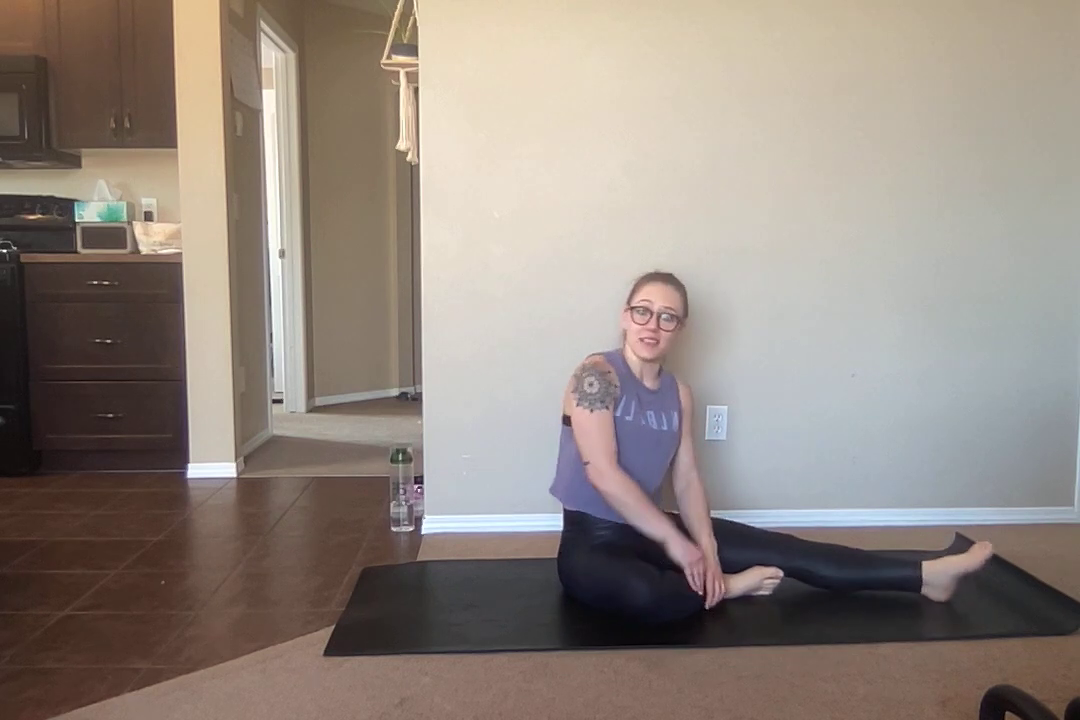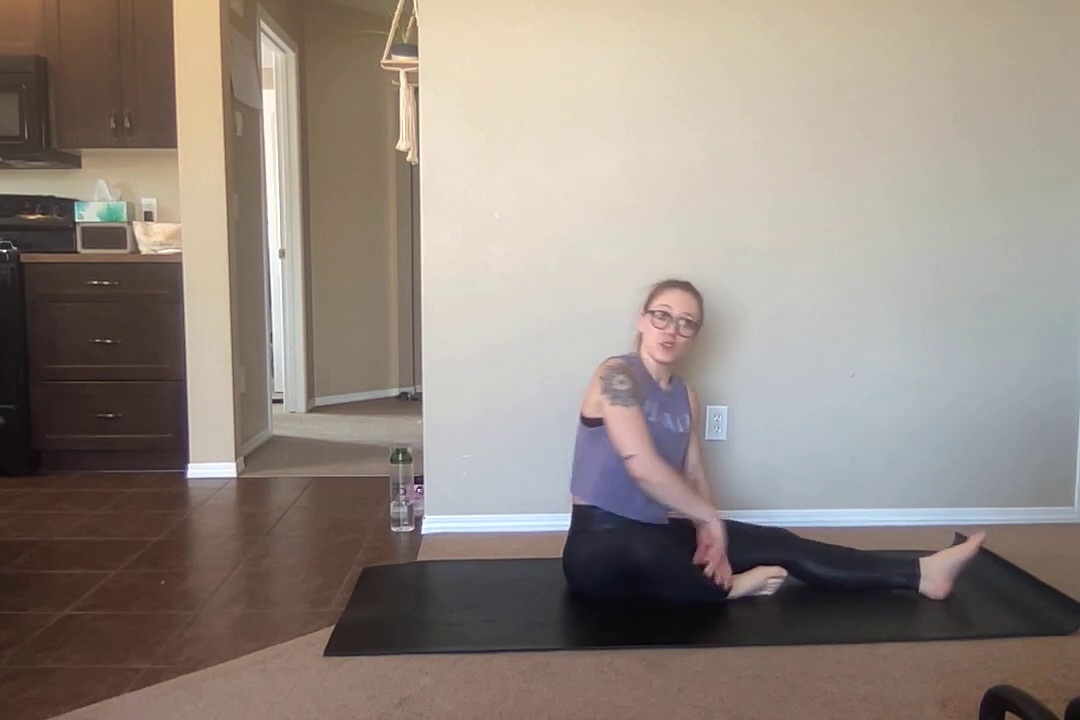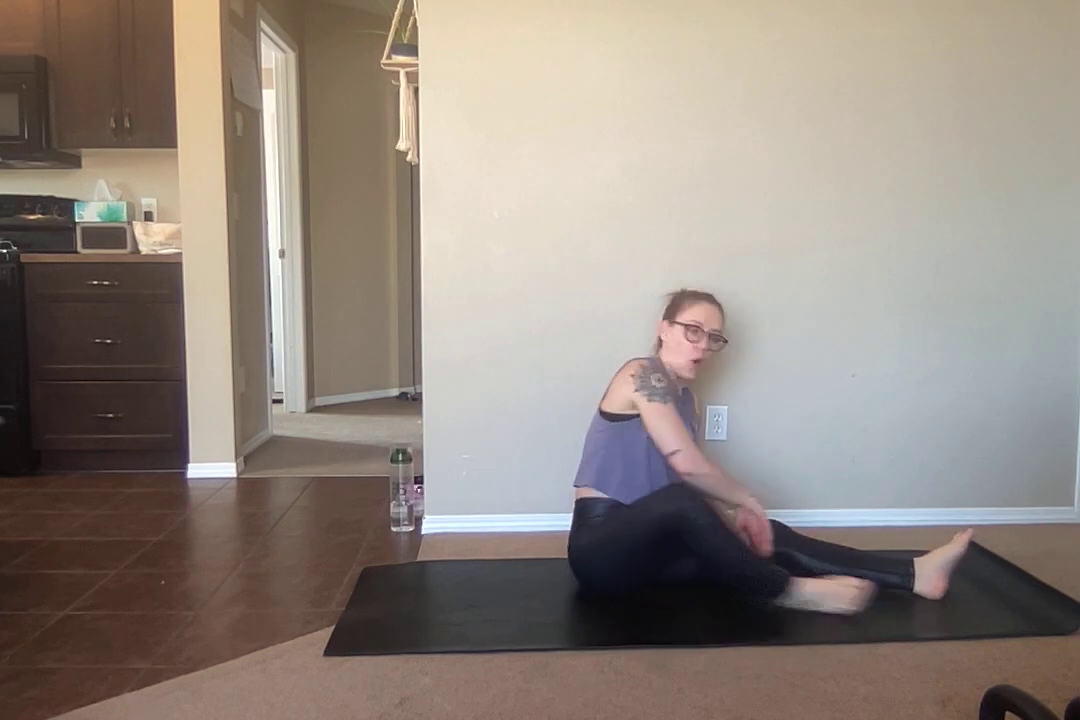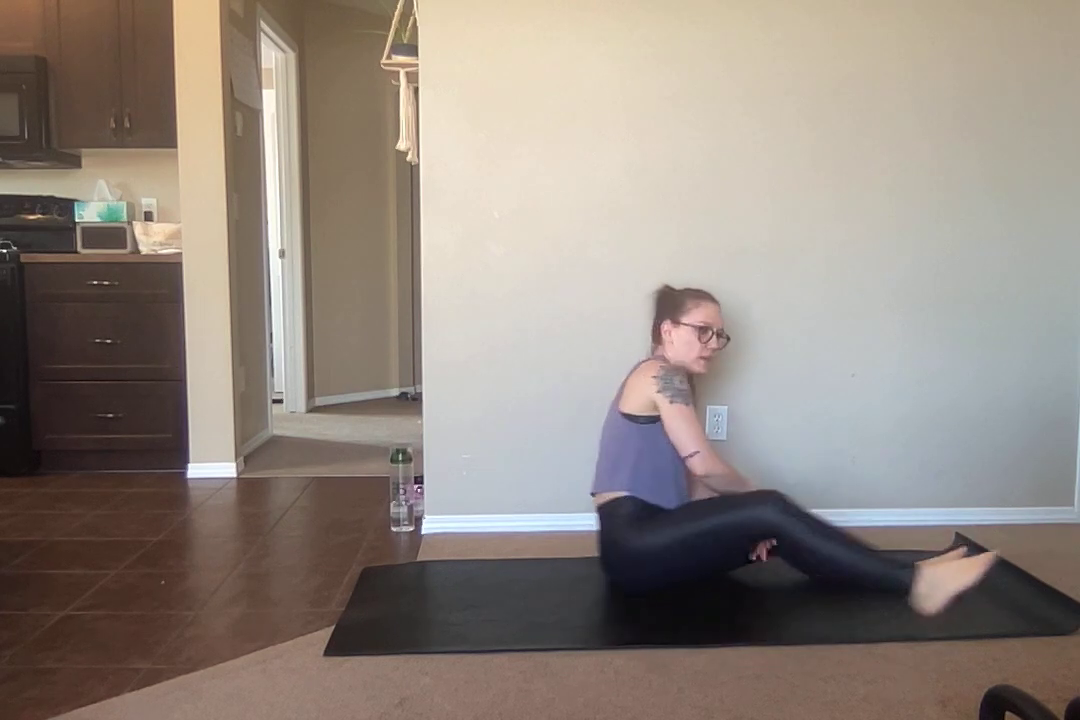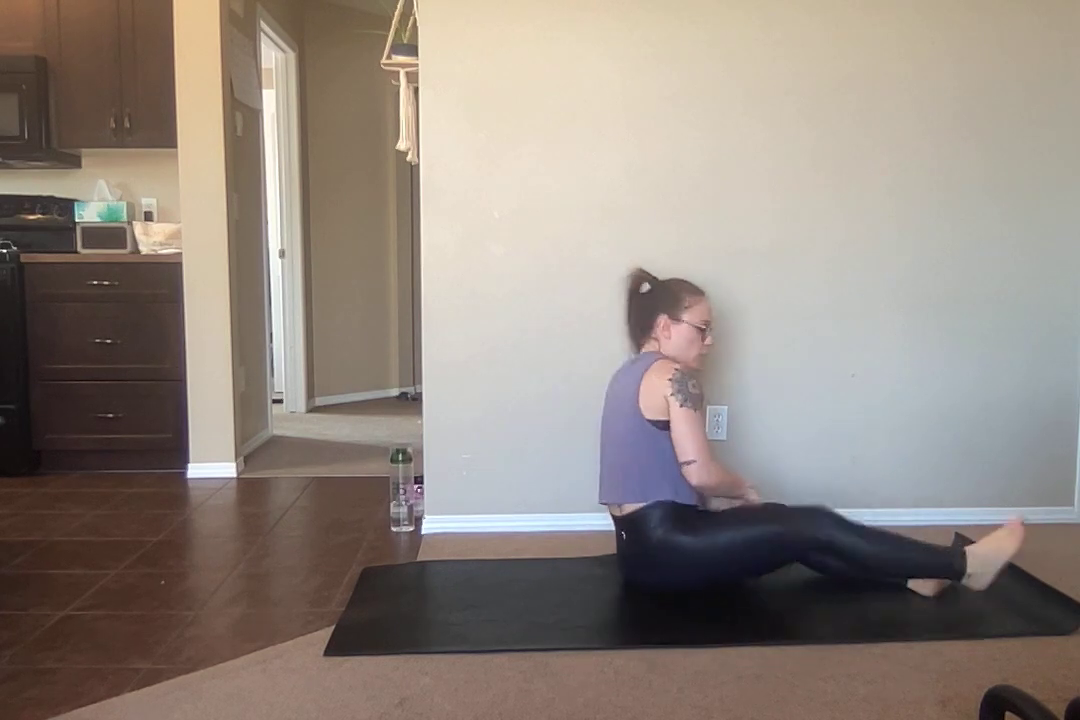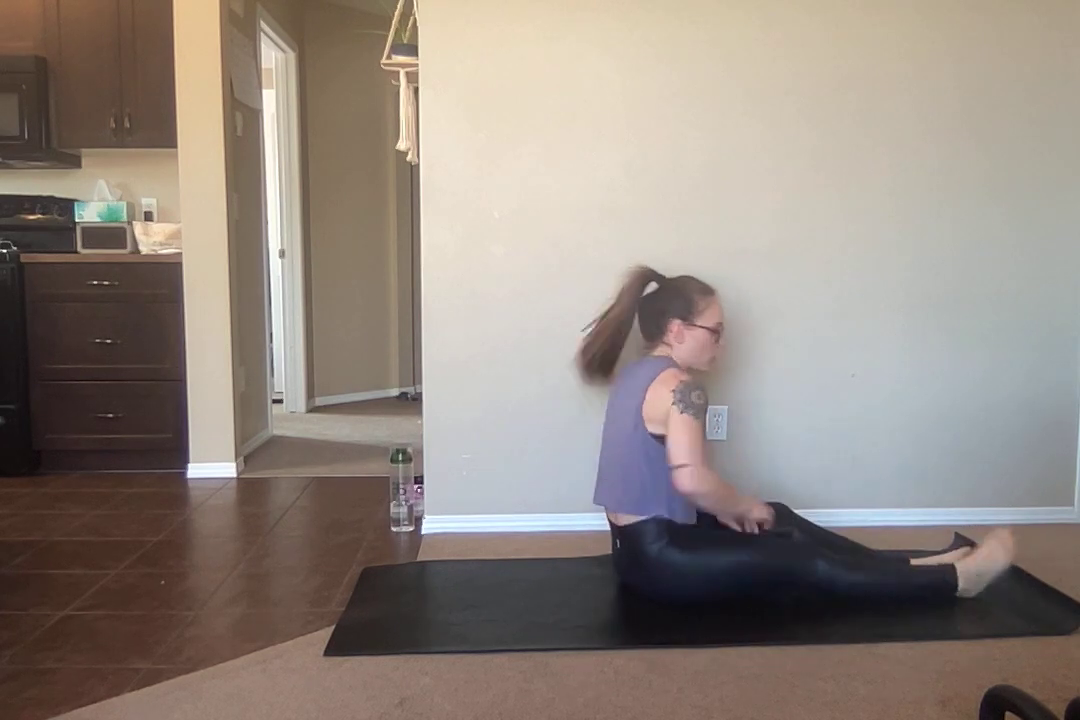
dt=0.2s
person 1, frame 1
left shoulder: (677, 393)
right shoulder: (597, 374)
left elbow: (687, 480)
right elbow: (603, 474)
left wrist: (706, 550)
right wrist: (675, 542)
left hip: (649, 529)
right hip: (590, 544)
left knee: (778, 549)
right knee: (644, 595)
left ankle: (925, 576)
right ankle: (721, 587)
person 1, frame 2
left shoulder: (685, 397)
right shoulder: (618, 375)
left elbow: (694, 476)
right elbow: (642, 466)
left wrist: (709, 529)
right wrist: (710, 518)
left hip: (657, 531)
right hip: (597, 544)
left knee: (777, 545)
right knee: (640, 552)
left ankle: (921, 574)
right ankle: (728, 584)
person 1, frame 3
left shoulder: (686, 400)
right shoulder: (642, 375)
left elbow: (695, 480)
right elbow: (688, 466)
left wrist: (730, 516)
right wrist: (747, 502)
left hip: (652, 539)
right hip: (601, 544)
left knee: (769, 536)
right knee: (677, 502)
left ankle: (914, 574)
right ankle: (790, 591)
person 1, frame 4
left shoulder: (669, 383)
right shoulder: (660, 375)
left elbow: (691, 481)
right elbow: (703, 465)
left wrist: (750, 527)
right wrist: (758, 498)
left hip: (653, 539)
right hip: (634, 547)
left knee: (773, 531)
right knee: (770, 510)
left ankle: (909, 576)
right ankle: (916, 582)
person 1, frame 5
left shoulder: (631, 374)
right shoulder: (674, 375)
right elbow: (698, 470)
left wrist: (728, 504)
right wrist: (745, 492)
left hip: (642, 544)
right hip: (667, 547)
left knee: (787, 527)
right knee: (816, 527)
left ankle: (910, 573)
right ankle: (964, 565)
person 1, frame 6
left shoulder: (635, 375)
right shoulder: (678, 385)
right elbow: (690, 479)
left wrist: (728, 509)
right wrist: (745, 505)
left hip: (639, 548)
right hip: (660, 560)
left knee: (778, 521)
right knee: (807, 563)
left ankle: (909, 572)
right ankle: (954, 580)
